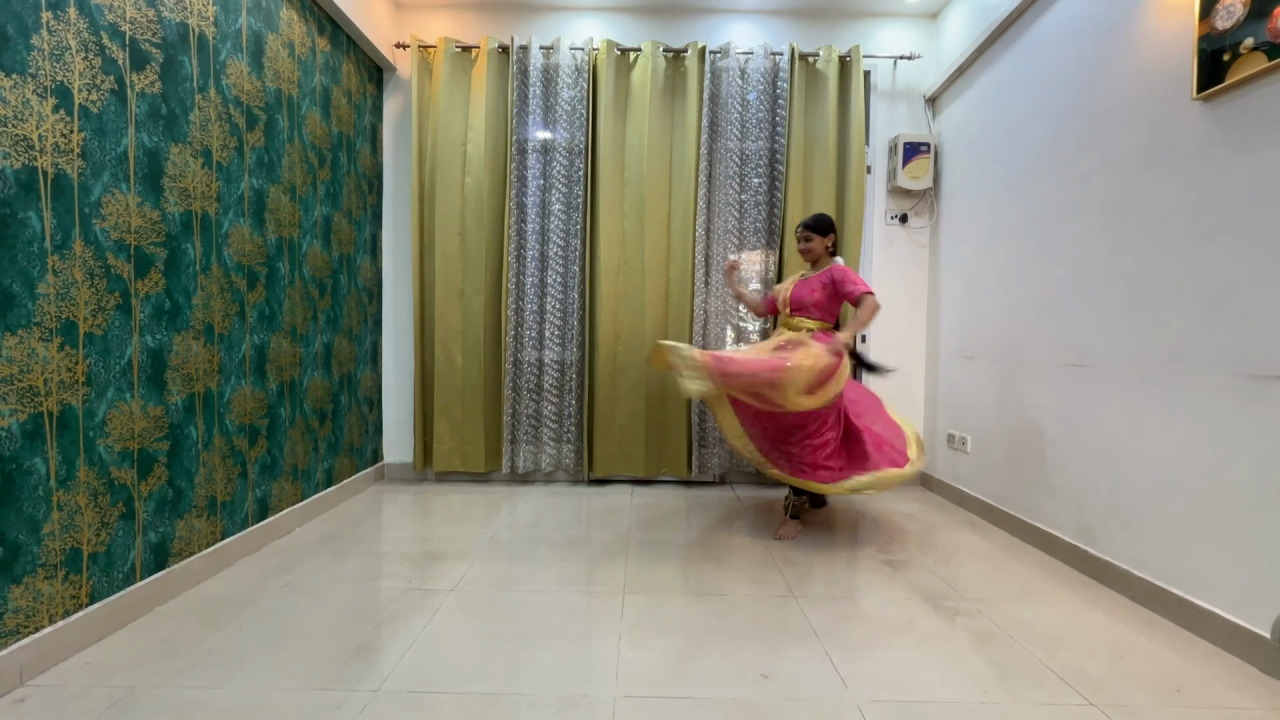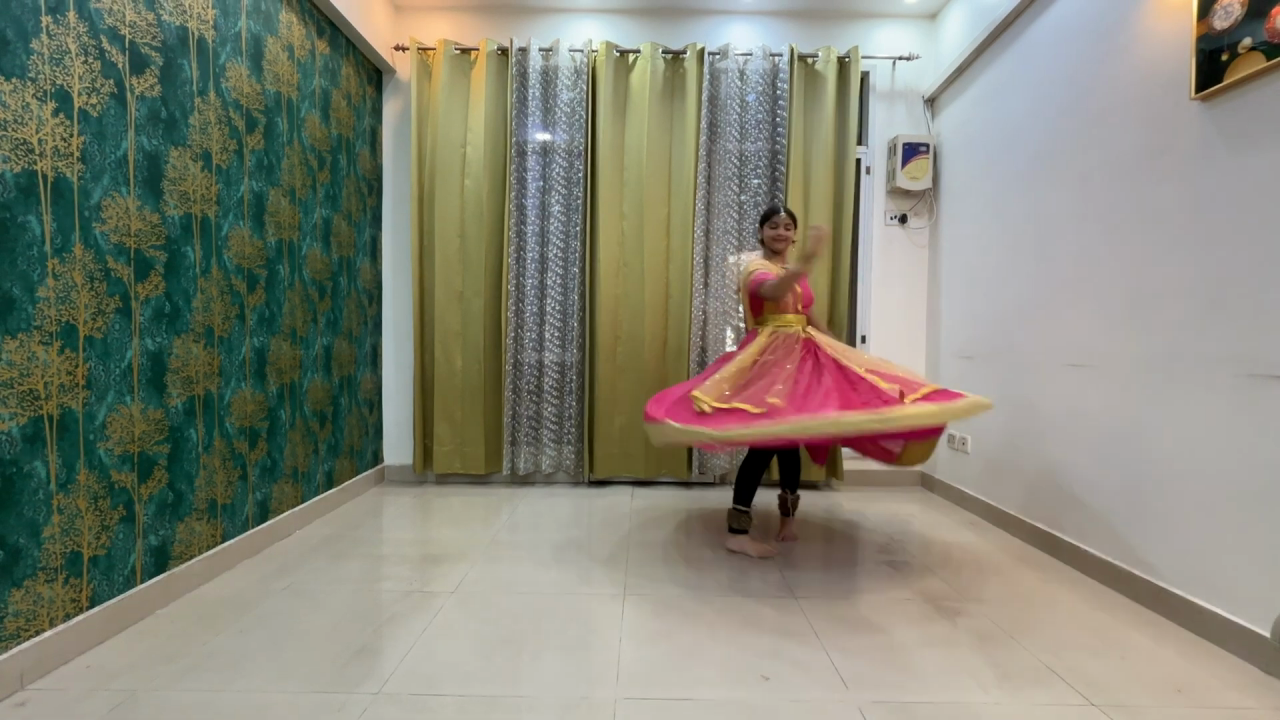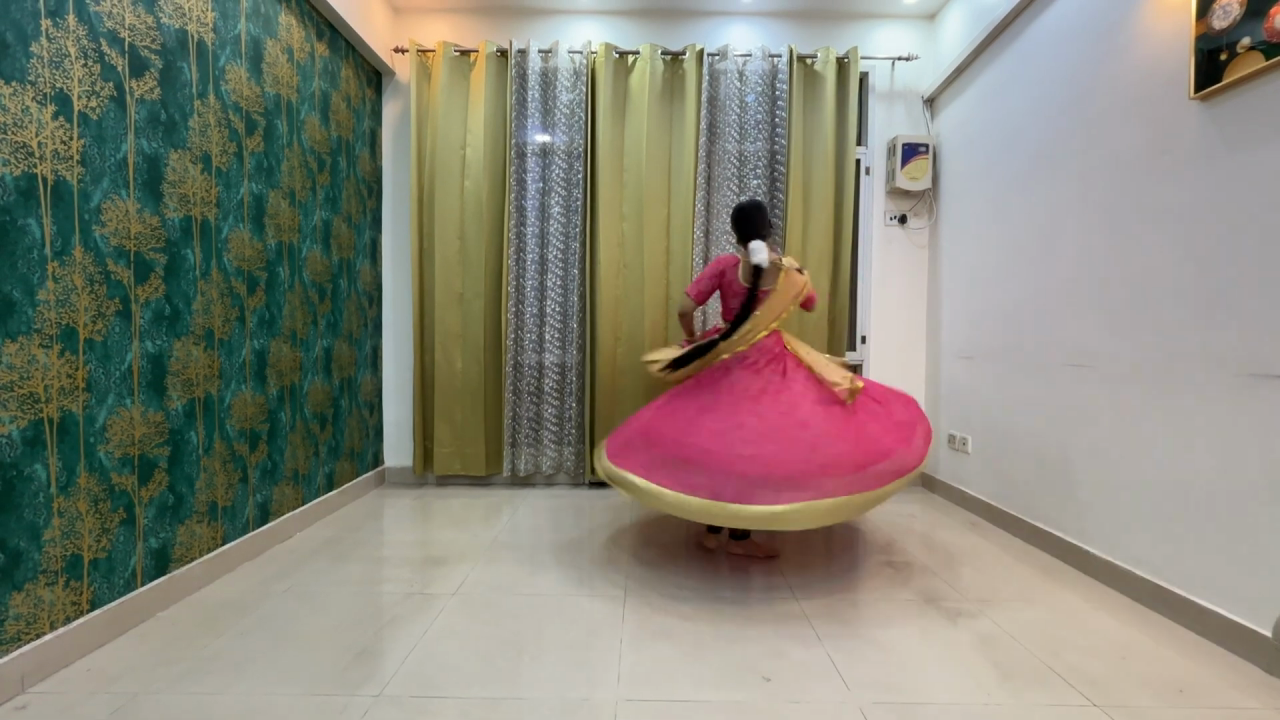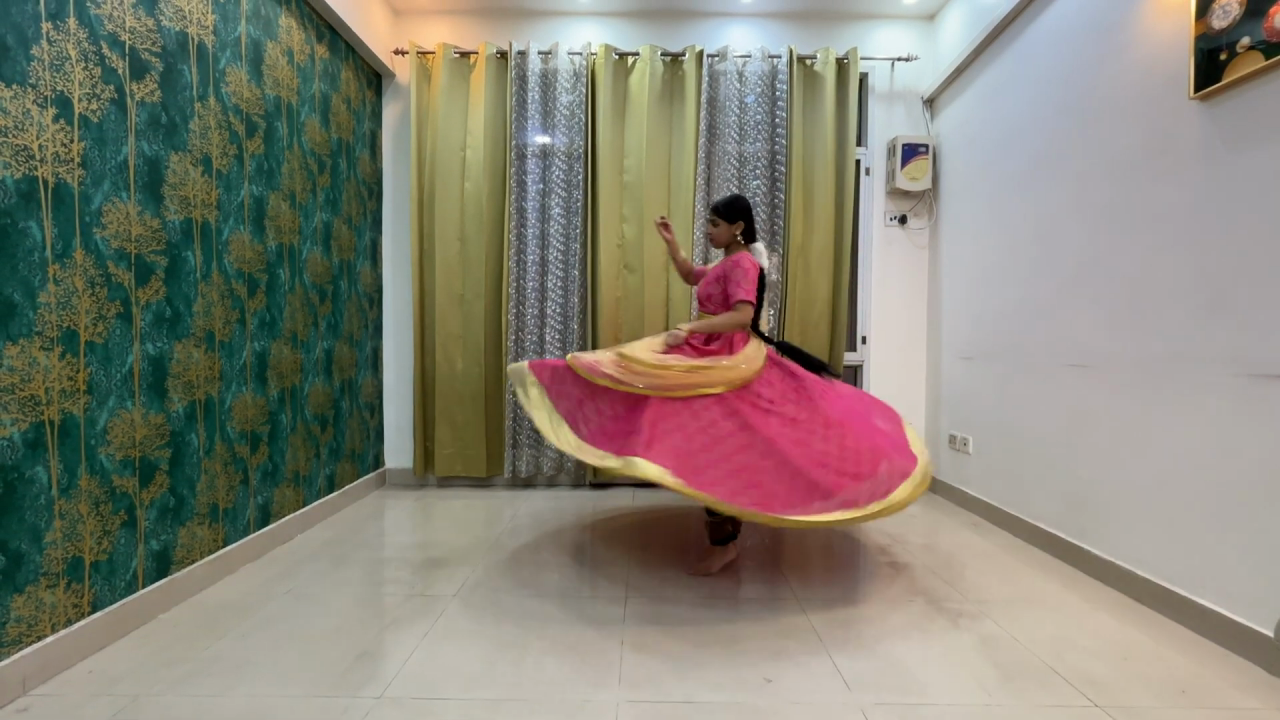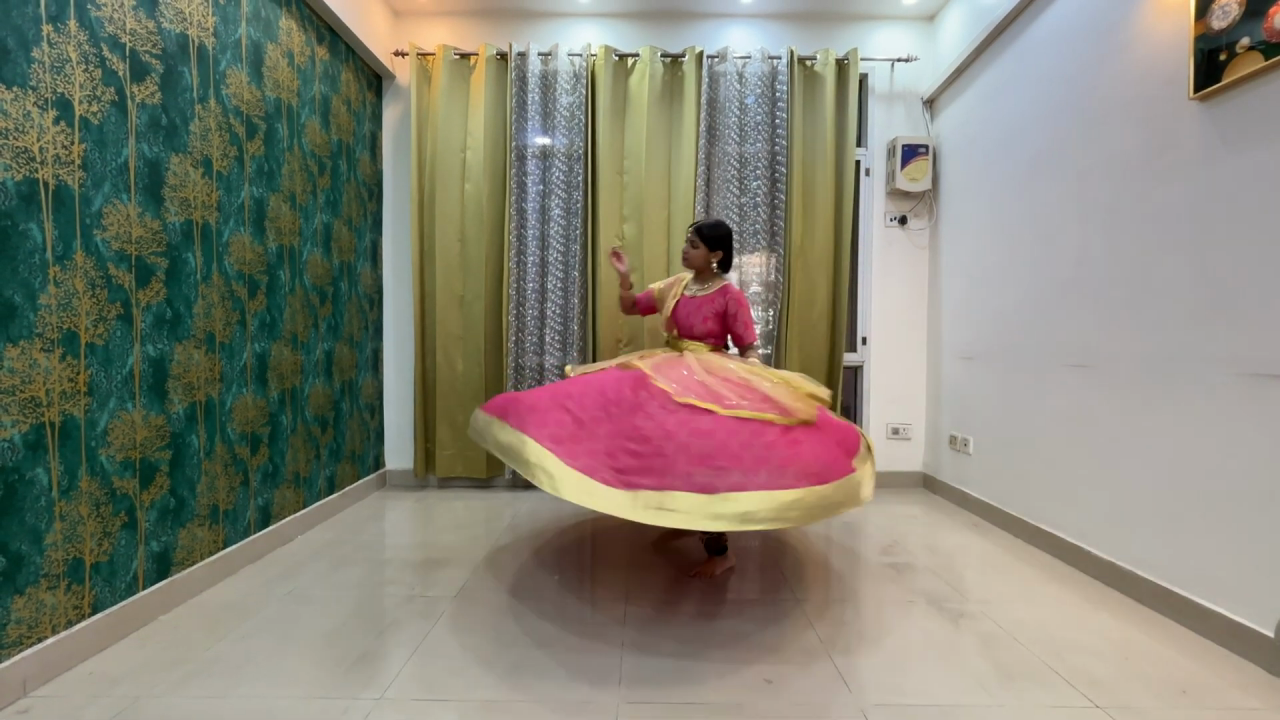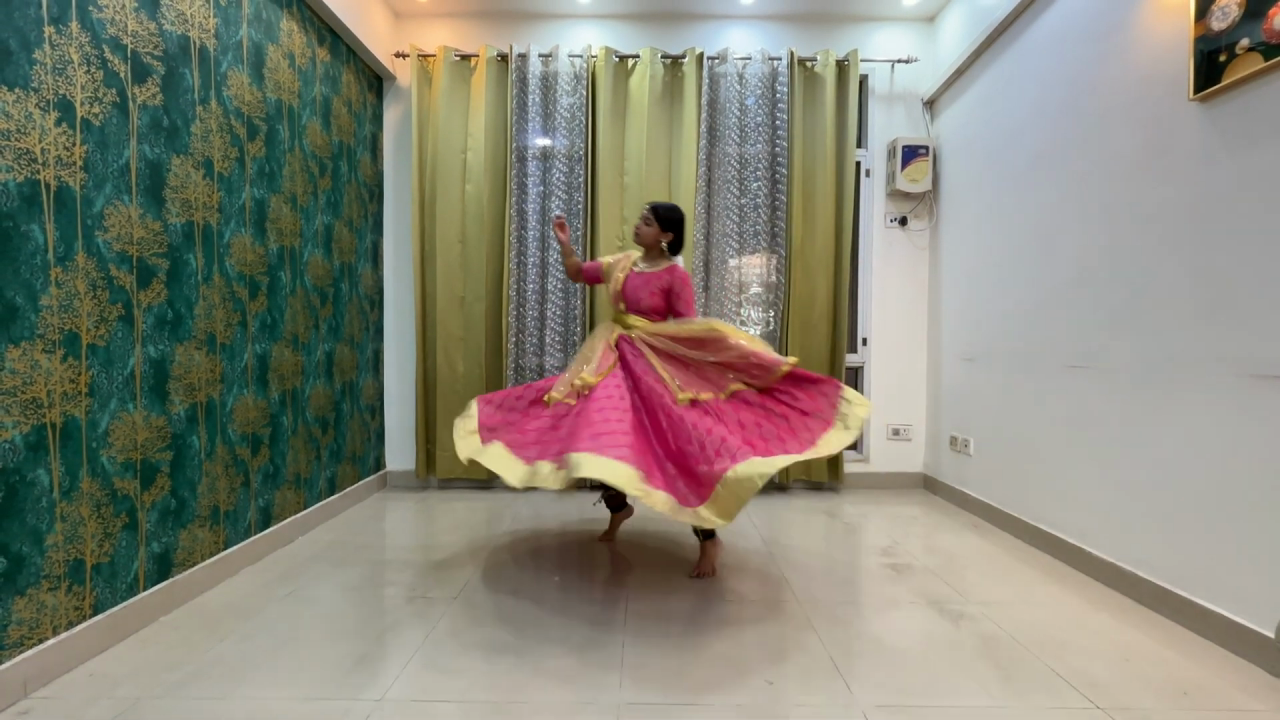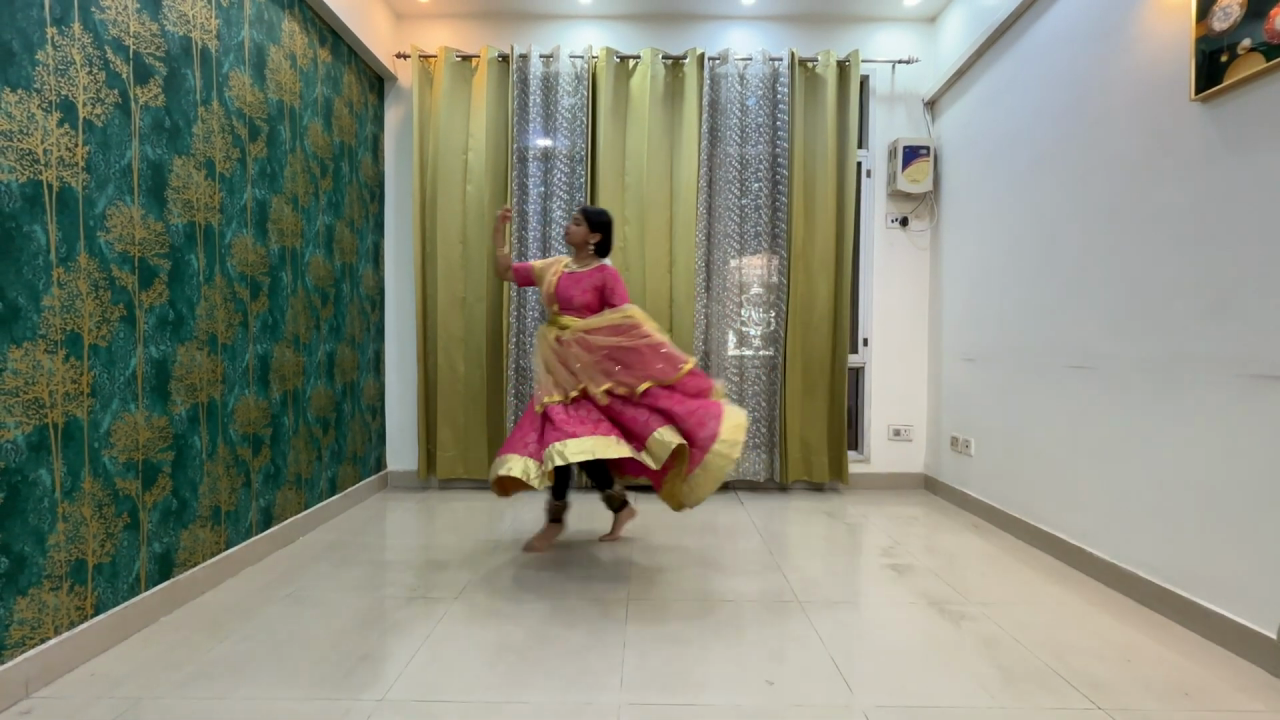
dt=0.3s
person 1, frame 1
left shoulder: (839, 273)
right shoulder: (795, 281)
left elbow: (871, 303)
right elbow: (760, 309)
left wrist: (847, 335)
right wrist: (734, 285)
left hip: (816, 358)
right hip: (788, 355)
left knee: (806, 435)
right knee: (789, 433)
left ankle: (794, 514)
right ankle: (811, 496)
person 1, frame 2
left shoulder: (791, 269)
right shoulder: (755, 268)
left elbow: (807, 309)
right elbow: (773, 294)
left wrist: (826, 338)
right wrist: (805, 257)
left hip: (801, 353)
right hip: (769, 356)
left knee: (790, 438)
right knee: (763, 442)
left ankle: (788, 512)
right ankle: (737, 531)
person 1, frame 3
left shoulder: (724, 264)
right shoulder: (789, 271)
left elbow: (686, 308)
right elbow: (810, 303)
left wrist: (693, 338)
left hip: (730, 357)
right hip: (769, 359)
left knee: (729, 439)
right knee: (765, 443)
left ankle: (718, 529)
right ankle: (740, 535)
person 1, frame 4
left shoulder: (742, 263)
right shoulder: (725, 263)
left elbow: (741, 314)
right elbow: (691, 275)
left wrist: (688, 329)
right wrist: (672, 245)
left hip: (724, 358)
right hip: (715, 353)
left knee: (704, 442)
right knee: (716, 442)
left ankle: (723, 541)
right ankle: (729, 526)
person 1, frame 5
left shoulder: (731, 297)
right shoulder: (677, 285)
left elbow: (749, 351)
right elbow: (630, 307)
left wrist: (747, 376)
right wrist: (623, 277)
left hip: (709, 382)
right hip: (670, 374)
left knee: (698, 461)
left ankle: (720, 551)
right ankle: (677, 523)
person 1, frame 6
left shoulder: (675, 277)
right shoulder: (623, 261)
left elbow: (694, 330)
right elbow: (576, 273)
right wrist: (565, 245)
left hip: (651, 362)
right hip: (612, 355)
left knee: (665, 441)
right knee: (600, 431)
left ankle: (710, 539)
right ankle: (618, 506)
person 1, frame 7
left shoulder: (606, 275)
right shoulder: (553, 267)
left elbow: (628, 321)
right elbow: (504, 272)
right wrist: (499, 232)
left hip: (587, 359)
right hip: (555, 359)
left knee: (572, 435)
right knee: (574, 434)
left ankle: (555, 521)
right ankle: (621, 506)
